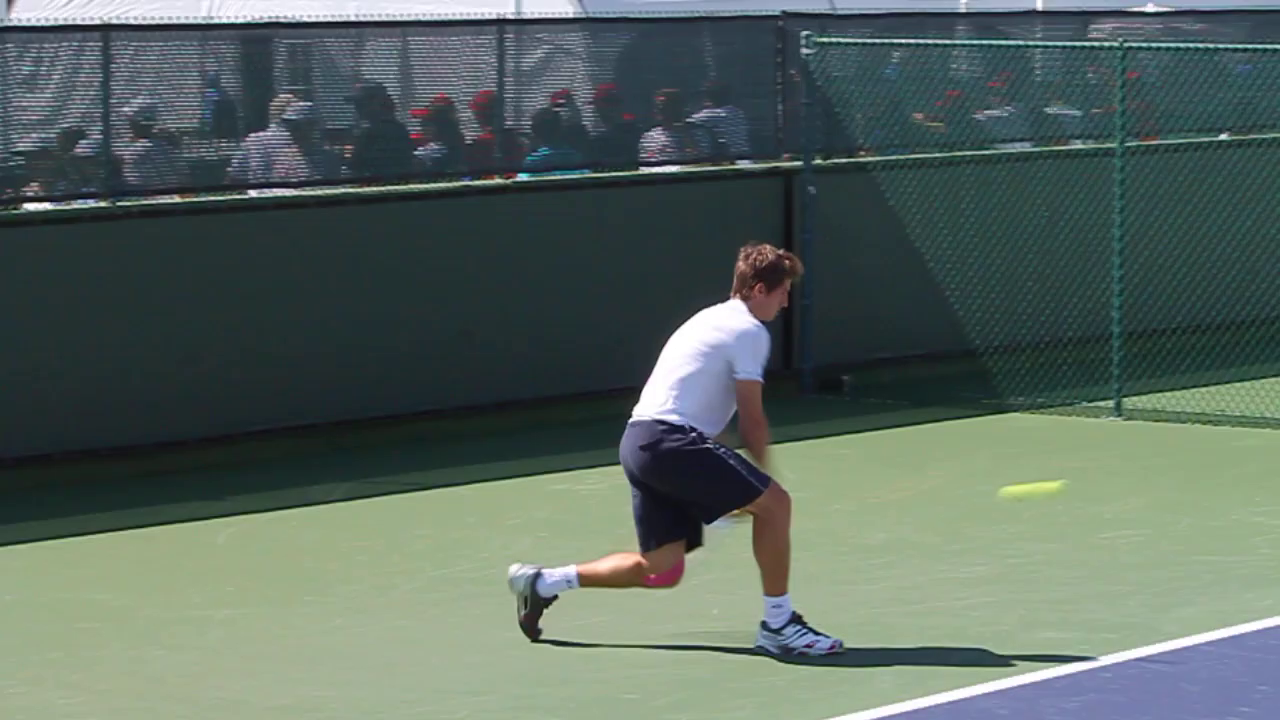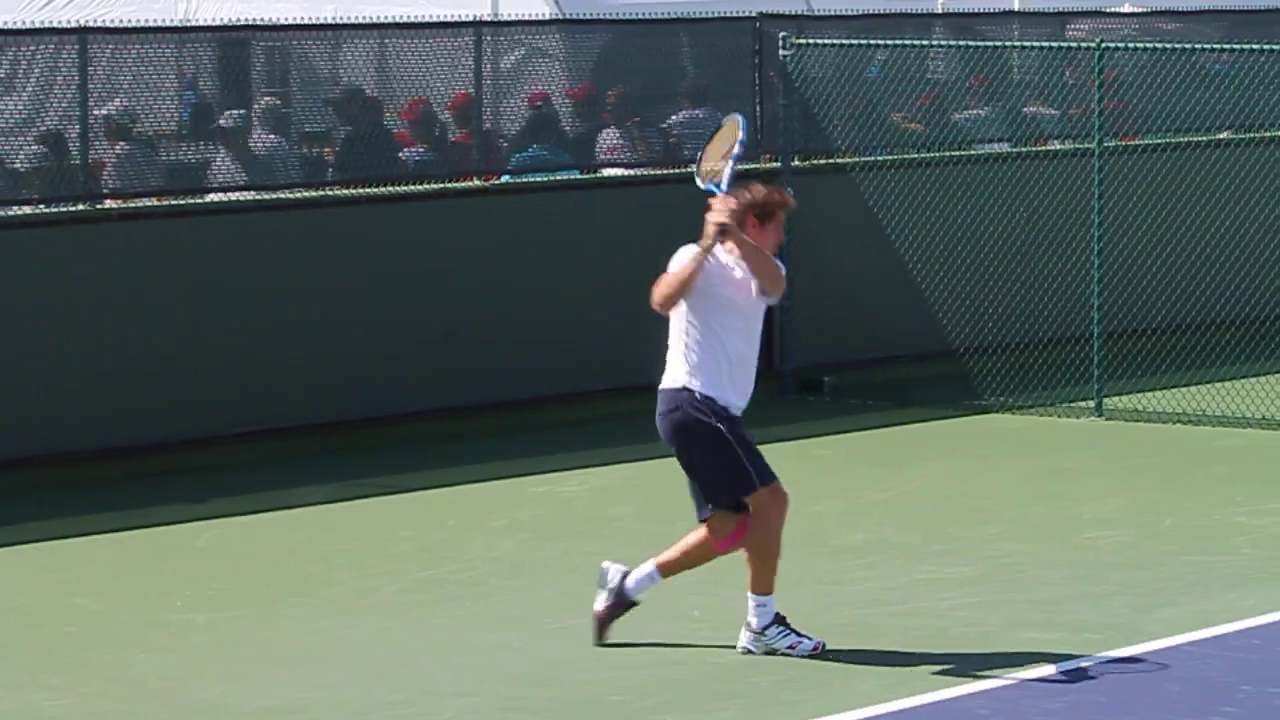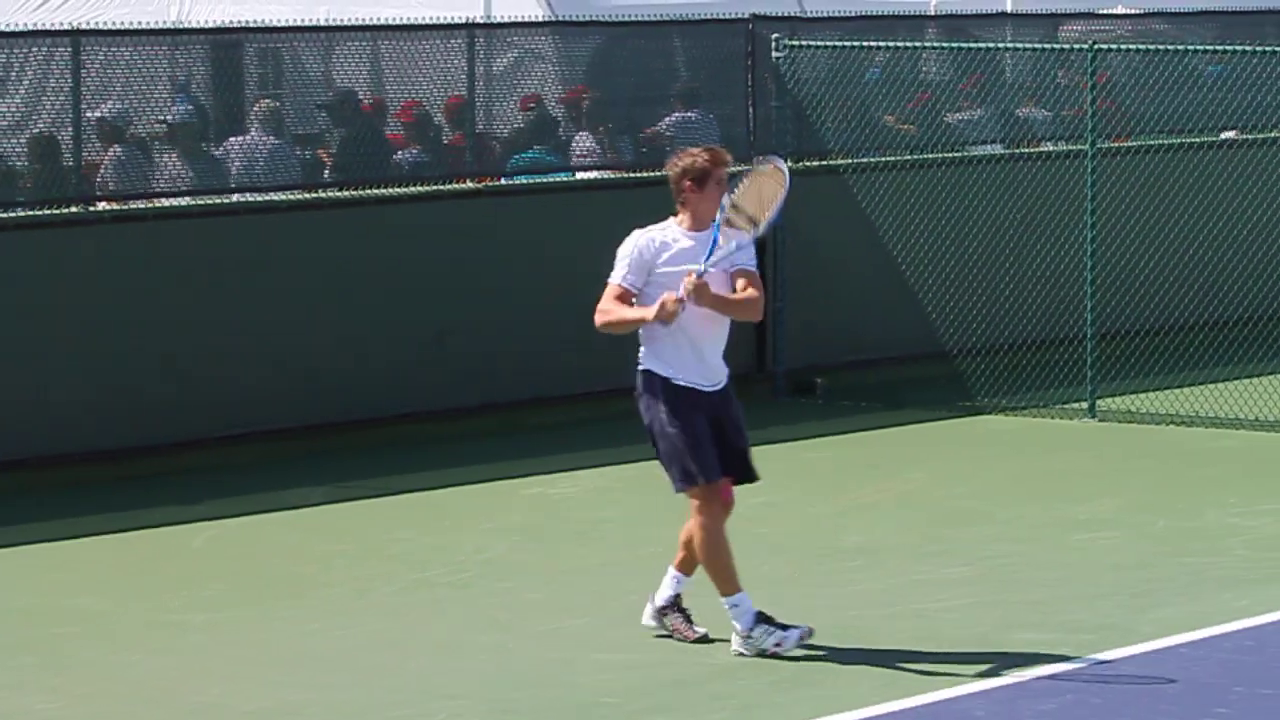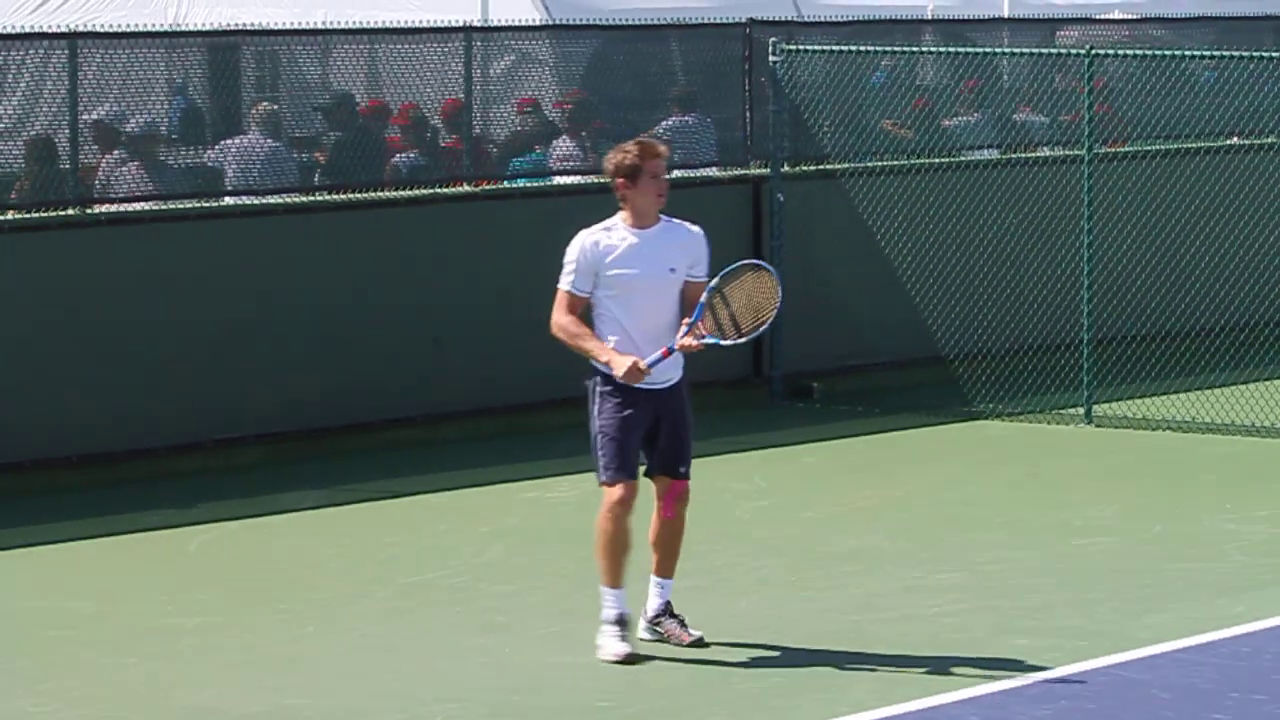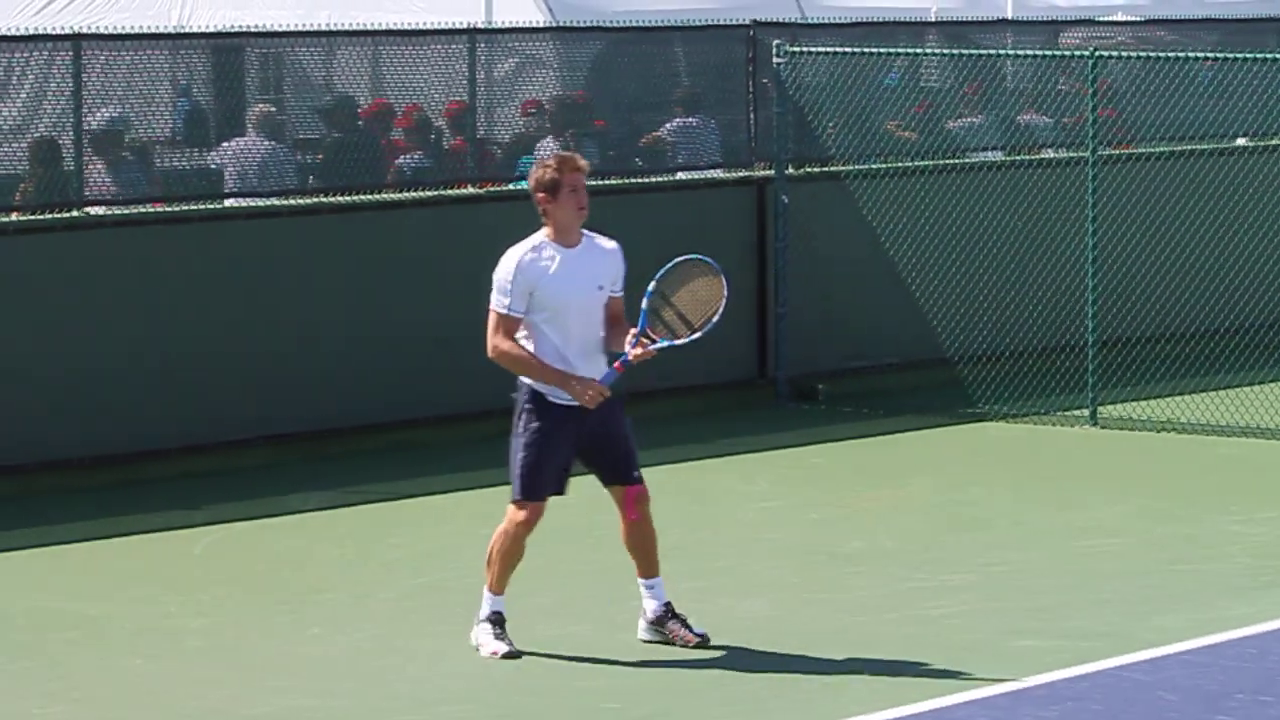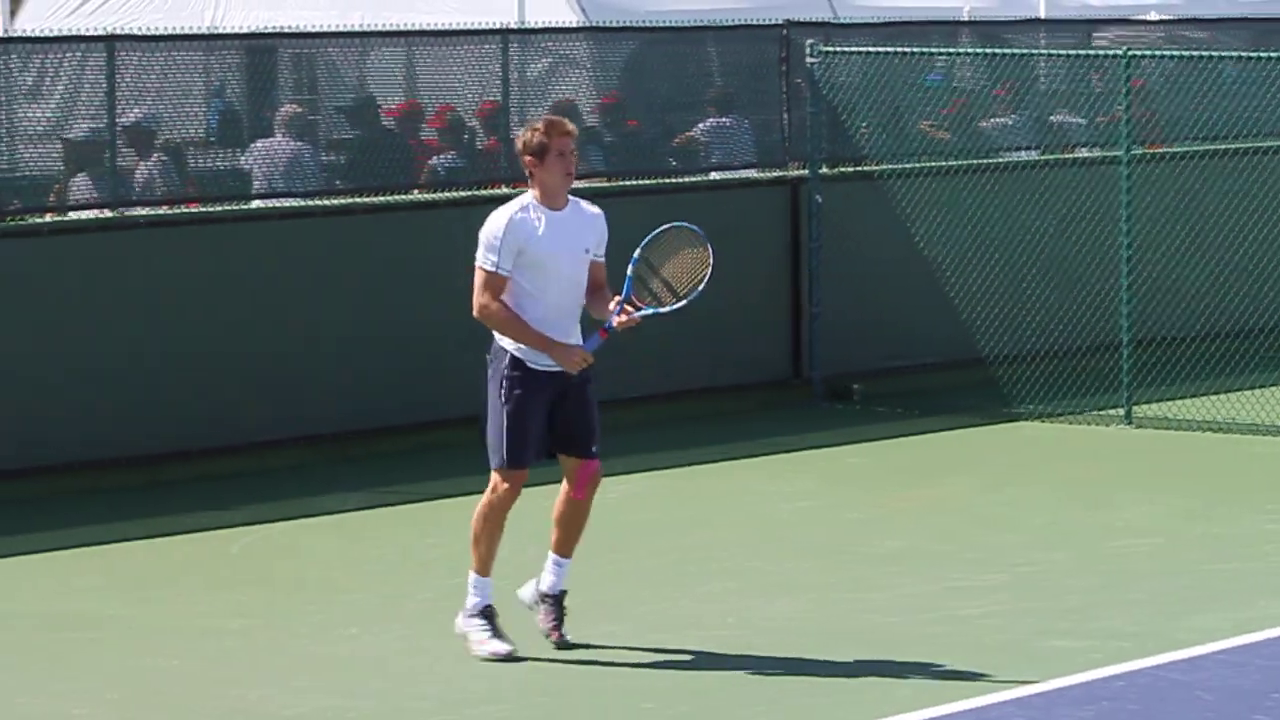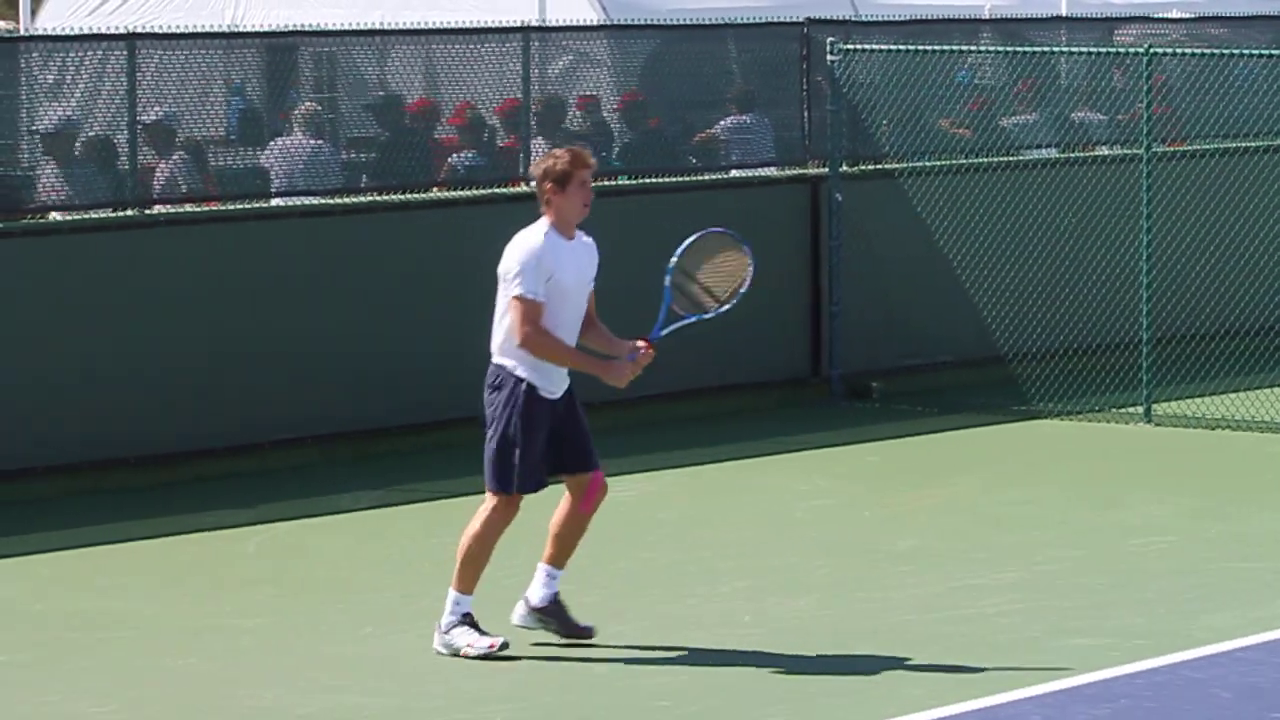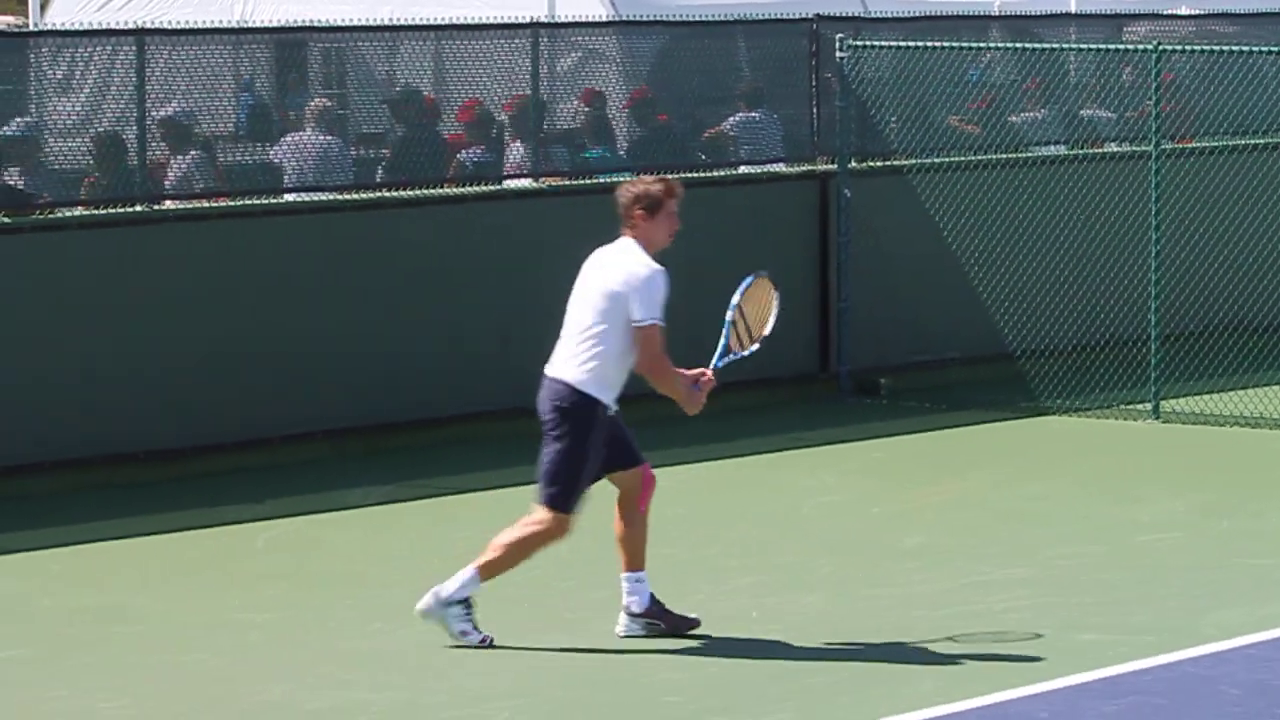
dt=0.3s
person 1, frame 1
left shoulder: (731, 329)
right shoulder: (750, 334)
right elbow: (752, 422)
right wrist: (767, 472)
left hip: (647, 445)
right hip: (667, 439)
left knee: (661, 571)
right knee: (774, 503)
left ankle: (542, 582)
right ankle: (778, 621)
person 1, frame 2
left shoulder: (761, 269)
right shoulder: (697, 257)
left elbow: (772, 284)
right elbow: (662, 301)
left wrist: (738, 235)
right wrist: (707, 245)
left hip: (717, 411)
right hip: (691, 403)
left knee: (731, 530)
right knee: (772, 501)
left ankle: (625, 584)
right ankle: (762, 625)
person 1, frame 3
left shoulder: (736, 244)
right shoulder: (645, 244)
left elbow: (752, 306)
right elbow: (606, 315)
left wrist: (710, 299)
right wrist: (650, 312)
left hip: (715, 388)
right hip: (666, 388)
left knee: (720, 501)
right knee: (706, 499)
left ankle: (665, 602)
right ankle: (747, 626)
person 1, frame 4
left shoulder: (689, 238)
right shoulder: (591, 244)
left elbow: (698, 304)
right elbow: (562, 320)
left wrist: (693, 332)
right wrist: (610, 357)
left hip: (669, 384)
right hip: (617, 387)
left knee: (675, 494)
right knee: (619, 496)
left ankle: (658, 609)
right ankle: (613, 617)
person 1, frame 5
left shoulder: (608, 253)
right shoulder: (521, 263)
right elbow: (499, 345)
left wrist: (629, 342)
right wrist: (569, 381)
left hip: (598, 398)
right hip: (545, 402)
left knee: (634, 498)
right knee: (526, 513)
left ankle: (656, 610)
right ankle: (490, 616)
person 1, frame 6
left shoulder: (591, 218)
right shoulder: (508, 223)
right elbow: (484, 304)
left wrist: (610, 308)
right wrist: (554, 347)
left hip: (570, 366)
right hip: (521, 365)
left knee: (584, 475)
right knee: (507, 483)
left ankle: (548, 589)
right ankle: (476, 608)
person 1, frame 7
left shoulder: (584, 247)
right shoulder: (529, 250)
left elbow: (584, 323)
right elbow: (532, 334)
left wrist: (623, 350)
right wrist: (606, 368)
left hip: (552, 391)
right hip: (518, 386)
left knee: (590, 486)
right knee: (504, 502)
left ankle: (539, 599)
right ankle: (454, 619)
person 1, frame 8
left shoulder: (609, 258)
right shoulder: (648, 274)
right elbow: (652, 362)
left wrist: (682, 377)
right wrist: (686, 395)
left hip: (584, 399)
right hip: (578, 400)
left knee: (639, 482)
right knee: (553, 520)
left ankle: (638, 606)
right ankle: (452, 597)
